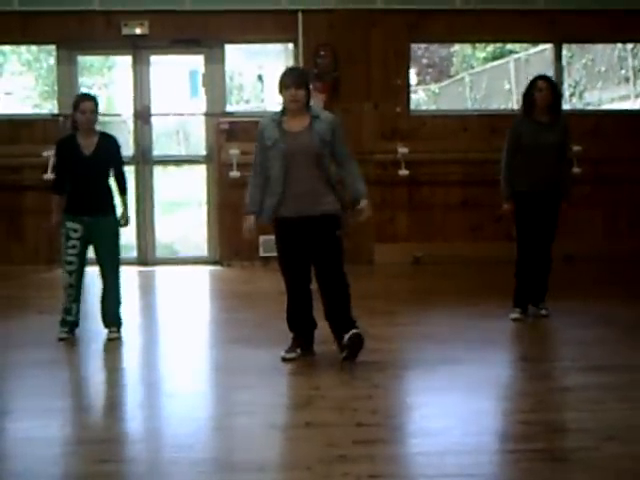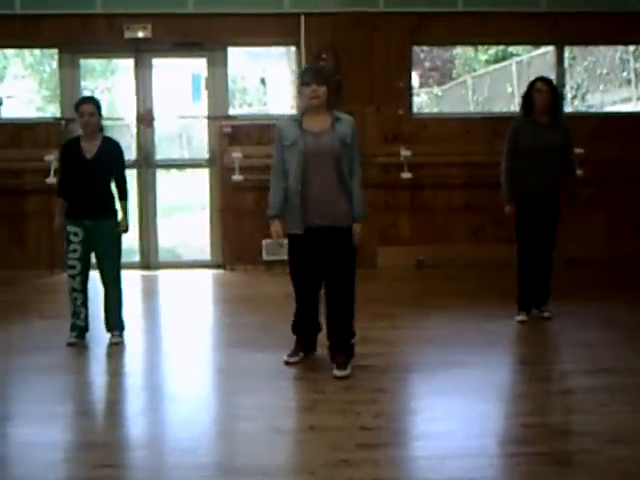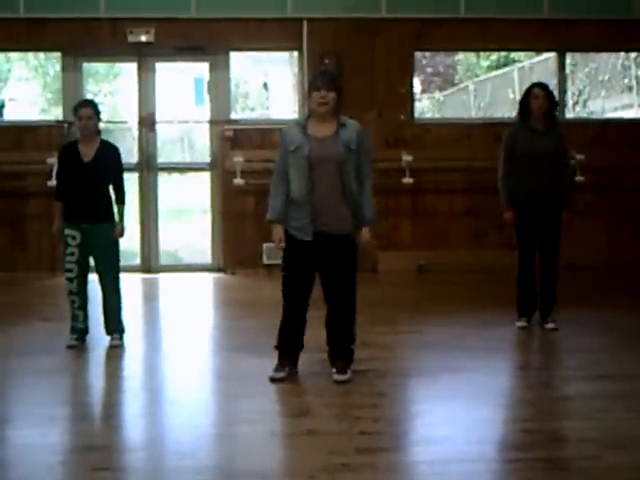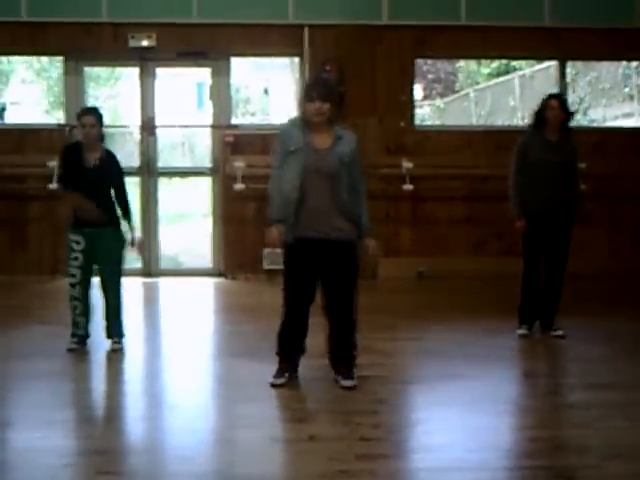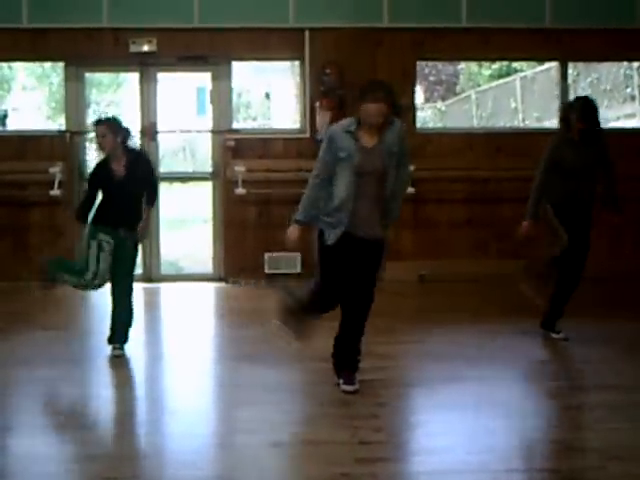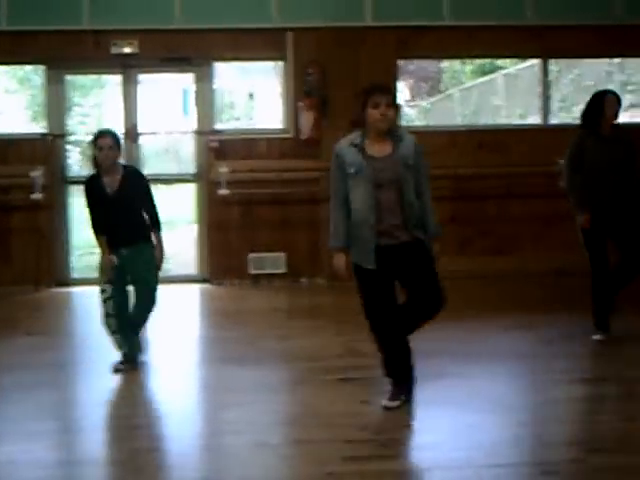
dt=0.5s
person 1, frame 1
left shoulder: (327, 122)
right shoulder: (267, 127)
left elbow: (345, 161)
right elbow: (259, 172)
left wrist: (360, 195)
right wrist: (252, 210)
left hip: (324, 211)
right hip: (286, 216)
left knee: (332, 273)
right knee: (295, 280)
left ankle: (347, 331)
right ankle: (301, 338)
person 1, frame 2
left shoulder: (346, 126)
right shoulder: (286, 129)
left elbow: (355, 174)
right elbow: (279, 175)
left wrist: (358, 217)
right wrist: (275, 215)
left hip: (339, 222)
right hip: (300, 222)
left knee: (340, 289)
right knee: (304, 286)
left ankle: (341, 351)
right ankle: (304, 342)
person 1, frame 3
left shoulder: (353, 132)
right shoulder: (291, 134)
left elbow: (364, 179)
right elbow: (280, 180)
left wrist: (366, 222)
right wrist: (275, 219)
left hip: (340, 229)
right hip: (300, 228)
left knee: (341, 296)
right knee: (294, 296)
left ankle: (341, 357)
right ankle: (287, 358)
person 1, frame 4
left shoulder: (347, 143)
right shoulder: (290, 133)
left elbow: (357, 188)
right elbow: (278, 180)
left wrist: (366, 232)
right wrist: (275, 221)
left hip: (339, 235)
right hip: (299, 233)
left knee: (341, 303)
right knee: (297, 300)
left ankle: (343, 364)
right ankle: (288, 363)
person 1, frame 5
left shoulder: (395, 134)
right shoulder: (338, 134)
left elbow: (399, 178)
right elbow: (319, 179)
left wrist: (389, 218)
right wrist: (300, 220)
left hip: (372, 233)
right hip: (337, 227)
left knee: (359, 305)
right knee: (331, 293)
left ankle: (346, 367)
right ankle: (297, 309)
person 1, frame 6
left shoulder: (409, 144)
right shoulder: (345, 151)
left elbow: (422, 191)
right elbow: (338, 202)
left wrist: (431, 234)
right wrist: (338, 247)
left hip: (409, 238)
right hip: (368, 245)
left knee: (431, 300)
right knee: (384, 317)
left ankle: (394, 339)
right ankle: (401, 381)
person 2, frame 1
left shoulder: (560, 125)
right shoulder: (520, 124)
left elbow: (565, 162)
right elbow: (508, 161)
left wrist: (563, 195)
right wrist: (507, 196)
left hip: (550, 195)
right hip: (524, 195)
left knee: (544, 248)
right knee: (525, 248)
left ankle: (539, 298)
right ankle: (520, 303)
person 2, frame 2
left shoulder: (560, 128)
right shoulder: (520, 126)
left elbow: (568, 163)
right elbow: (508, 164)
left wrist: (568, 192)
right wrist: (508, 198)
left hip: (551, 198)
right hip: (525, 197)
left knee: (545, 250)
right knee: (526, 251)
left ankle: (541, 301)
right ankle: (524, 305)
person 2, frame 3
left shoulder: (556, 134)
right shoulder: (515, 133)
left elbow: (565, 170)
right elbow: (505, 171)
left wrist: (564, 203)
right wrist: (507, 205)
left hip: (550, 204)
right hip: (523, 204)
left knee: (549, 258)
right knee: (526, 258)
left ankle: (547, 312)
right ankle: (525, 311)
person 2, frame 4
left shoulder: (568, 145)
right shoulder: (528, 142)
left elbow: (572, 181)
right elbow: (516, 179)
left wrist: (573, 213)
right wrist: (519, 213)
left hip: (560, 214)
right hip: (534, 213)
left knee: (557, 266)
right knee: (532, 266)
left ankle: (548, 320)
right ankle: (526, 319)
person 2, frame 5
left shoulder: (596, 142)
right shoulder: (560, 143)
left elbow: (607, 174)
right elbow: (542, 179)
left wrist: (612, 205)
right wrist: (531, 216)
left hip: (583, 208)
right hip: (562, 205)
left knee: (574, 267)
right knee: (577, 248)
left ankle: (550, 322)
person 2, frame 6
right shoulder: (584, 139)
right elbow: (570, 175)
right wrist: (580, 209)
right hip: (593, 210)
right knee: (600, 267)
left ankle: (607, 299)
right ankle: (601, 324)
person 3, frame 1
left shoulder: (109, 142)
right shoulder: (65, 145)
left elbow: (119, 176)
right elbow: (59, 181)
left wrist: (125, 209)
right wrist: (56, 212)
left hip: (104, 214)
right hip: (74, 215)
left knee: (110, 270)
right knee: (71, 270)
left ankle: (113, 323)
right ankle: (68, 323)
person 3, frame 2
left shoulder: (112, 147)
right shoulder: (68, 148)
left elbow: (121, 183)
right elbow: (63, 184)
left wrist: (124, 216)
right wrist: (59, 215)
left hip: (105, 219)
right hip: (76, 220)
left knee: (111, 275)
right knee: (76, 275)
left ankle: (115, 328)
right ankle: (78, 328)
person 3, frame 3
left shoulder: (110, 151)
right shoulder: (67, 151)
left elbow: (118, 188)
right elbow: (61, 188)
left wrist: (120, 220)
right wrist: (58, 219)
left hip: (103, 223)
right hip: (74, 223)
left knee: (109, 278)
right knee: (74, 278)
left ankle: (115, 330)
right ankle: (78, 330)
person 3, frame 4
left shoulder: (109, 159)
right shoulder: (70, 153)
left elbow: (120, 196)
right elbow: (68, 185)
left wrist: (131, 230)
right wrist: (81, 204)
left hip: (108, 228)
right hip: (80, 229)
left knee: (111, 283)
right knee: (77, 282)
left ankle: (115, 334)
right ankle: (79, 334)
person 3, frame 5
left shoulder: (138, 159)
right shoulder: (100, 170)
left elbow: (151, 191)
right elbow: (88, 201)
left wrist: (145, 220)
left hip: (130, 232)
right hip: (104, 230)
left knee: (123, 288)
right knee: (93, 278)
left ankle: (118, 340)
right ankle: (56, 270)
person 3, frame 6
left shoulder: (134, 176)
right shoulder: (92, 184)
left elbow: (151, 211)
right elbow: (97, 223)
left wrist: (159, 245)
right wrist: (106, 254)
left hip: (141, 246)
right hip: (114, 250)
left knee: (147, 298)
right knee: (112, 304)
left ankle: (130, 336)
right ankle: (129, 352)
